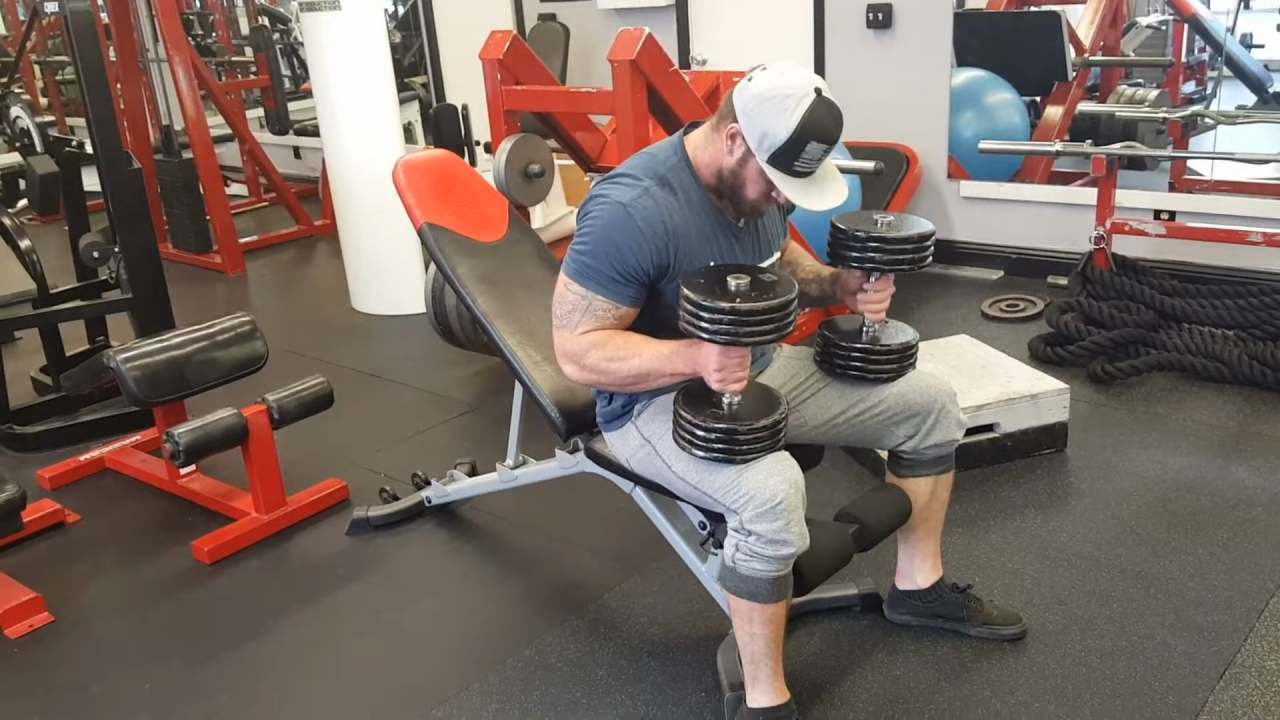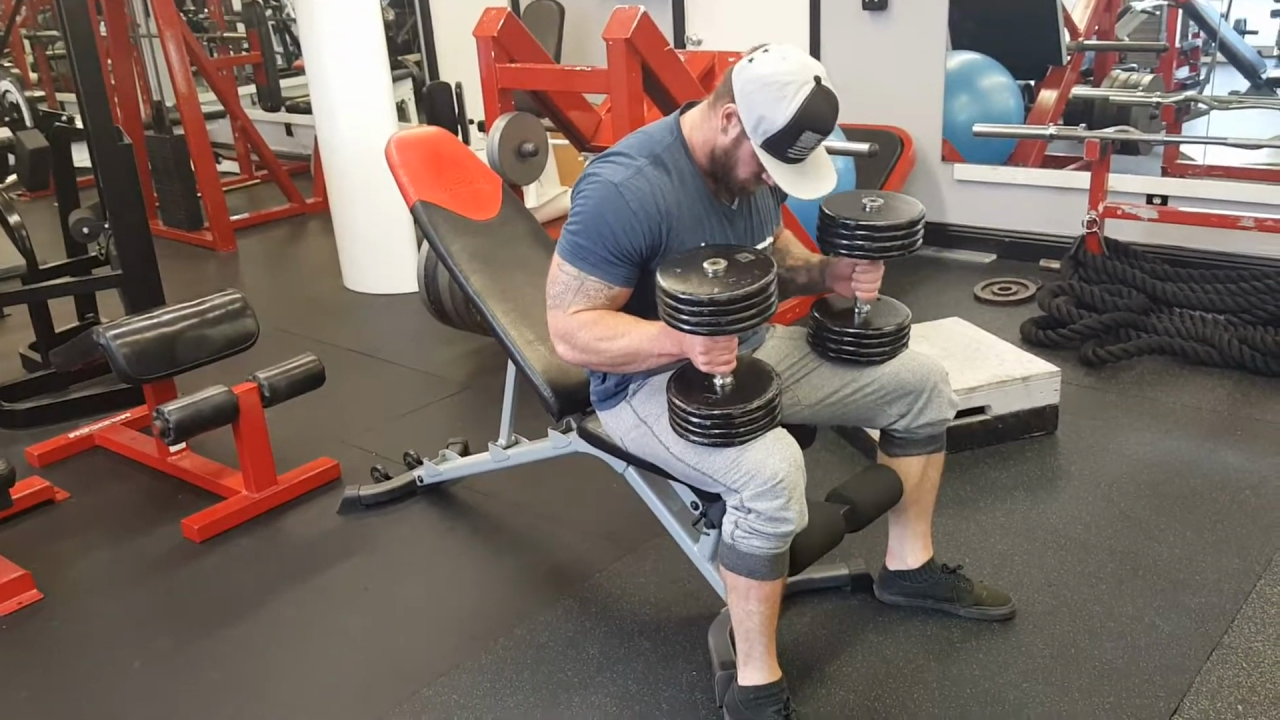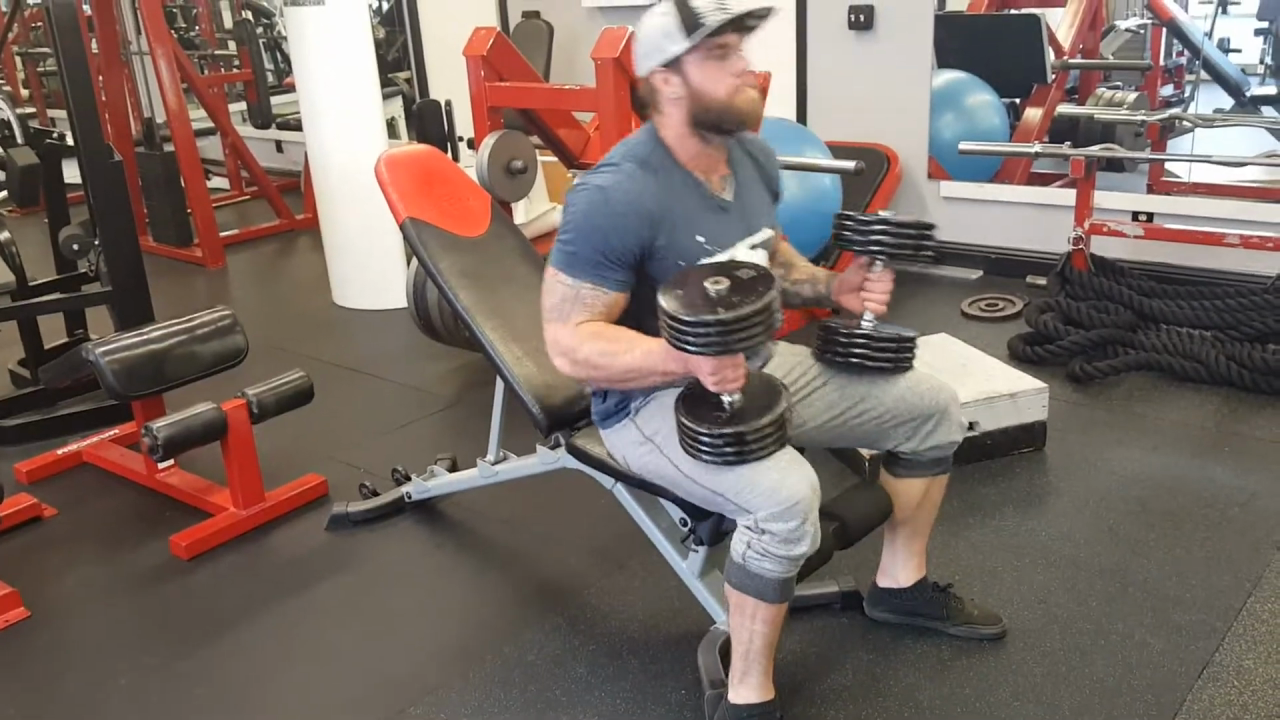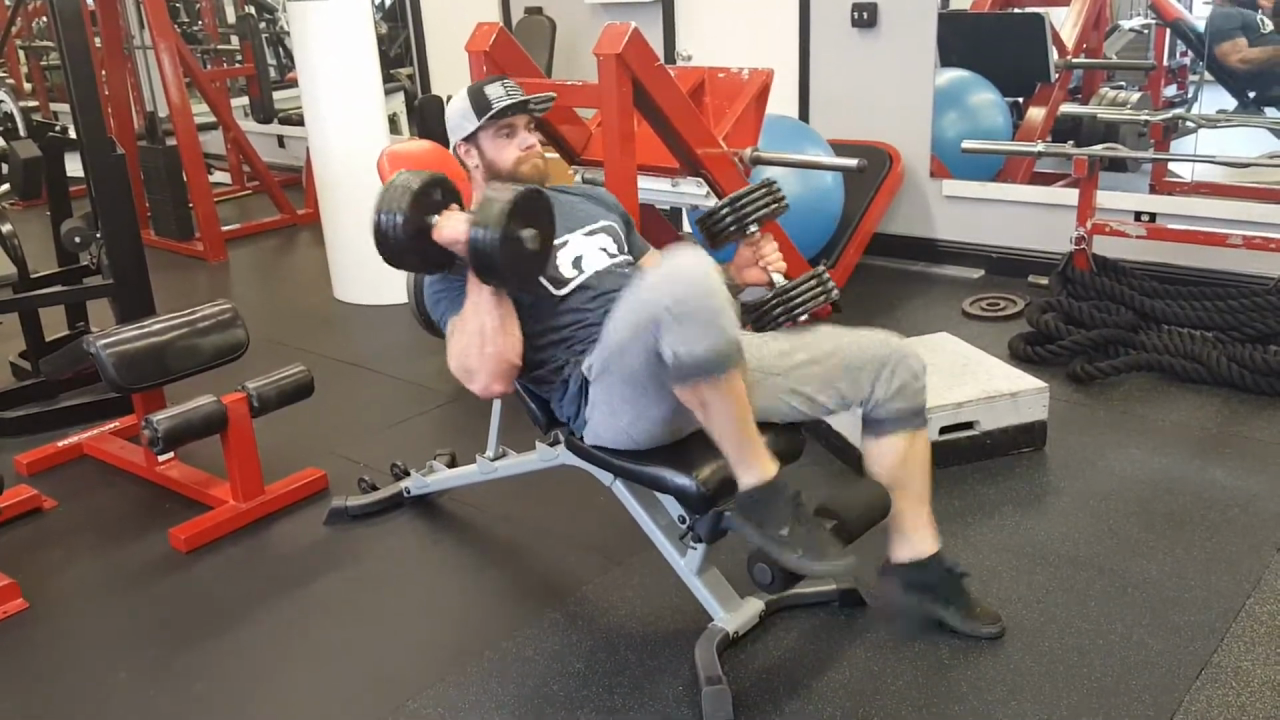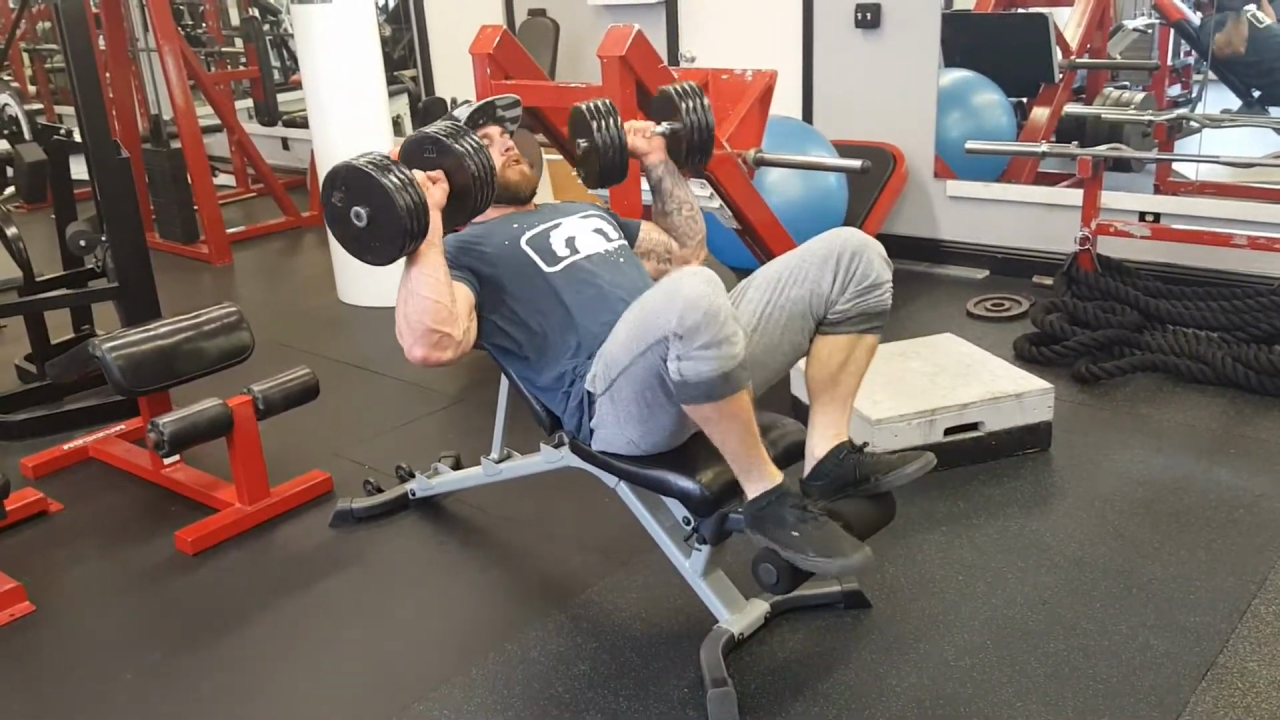
dt=1s
person 1, frame 1
left shoulder: (758, 177)
right shoulder: (632, 209)
right elbow: (578, 351)
left wrist: (838, 285)
right wrist: (693, 358)
left hip: (760, 367)
right hip: (660, 398)
left knee: (931, 403)
right knee: (771, 495)
left ankle: (919, 586)
person 1, frame 2
left shoulder: (753, 156)
right shoulder: (625, 188)
right elbow: (571, 331)
left wrist: (828, 272)
right wrist: (680, 339)
left hip: (752, 349)
right hip: (652, 379)
left knee: (923, 383)
right knee: (772, 471)
left ankle: (909, 567)
person 1, frame 3
left shoulder: (752, 156)
right shoulder: (616, 197)
right elbow: (570, 343)
left wrist: (831, 288)
right wrist: (686, 360)
left hip: (756, 365)
right hip: (654, 398)
left knee: (933, 408)
right knee: (785, 496)
left ankle: (901, 584)
person 1, frame 4
left shoulder: (589, 201)
right shoulder: (461, 264)
right elbow: (489, 378)
left wrist: (733, 276)
right wrist: (476, 265)
left hip: (703, 370)
right hip: (615, 398)
left knee: (891, 363)
right knee: (686, 276)
left ankle: (915, 564)
right ankle: (758, 481)
person 1, frame 5
left shoulder: (585, 212)
right shoulder: (467, 250)
left elbow: (687, 254)
right elbow: (431, 343)
left wrist: (658, 164)
right wrist: (427, 223)
left hip: (705, 345)
right hip: (615, 401)
left knee: (851, 254)
right knee: (691, 294)
left ankle: (828, 455)
right ankle: (768, 496)
